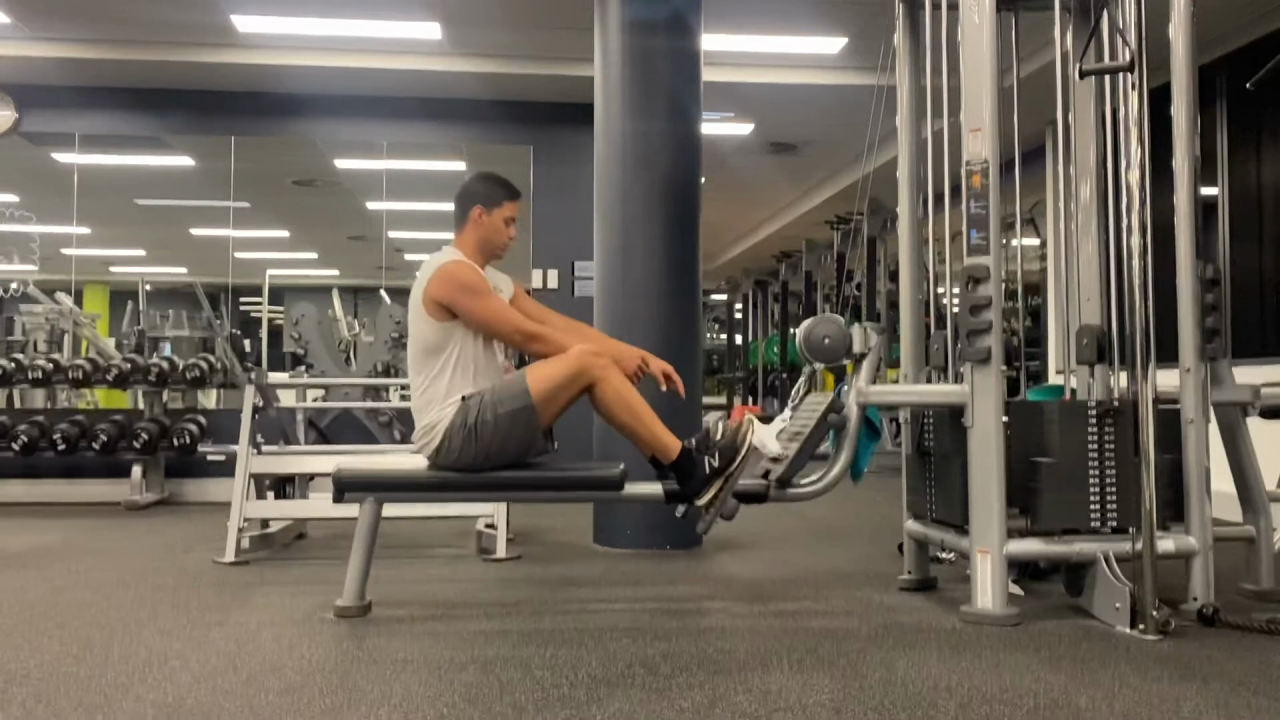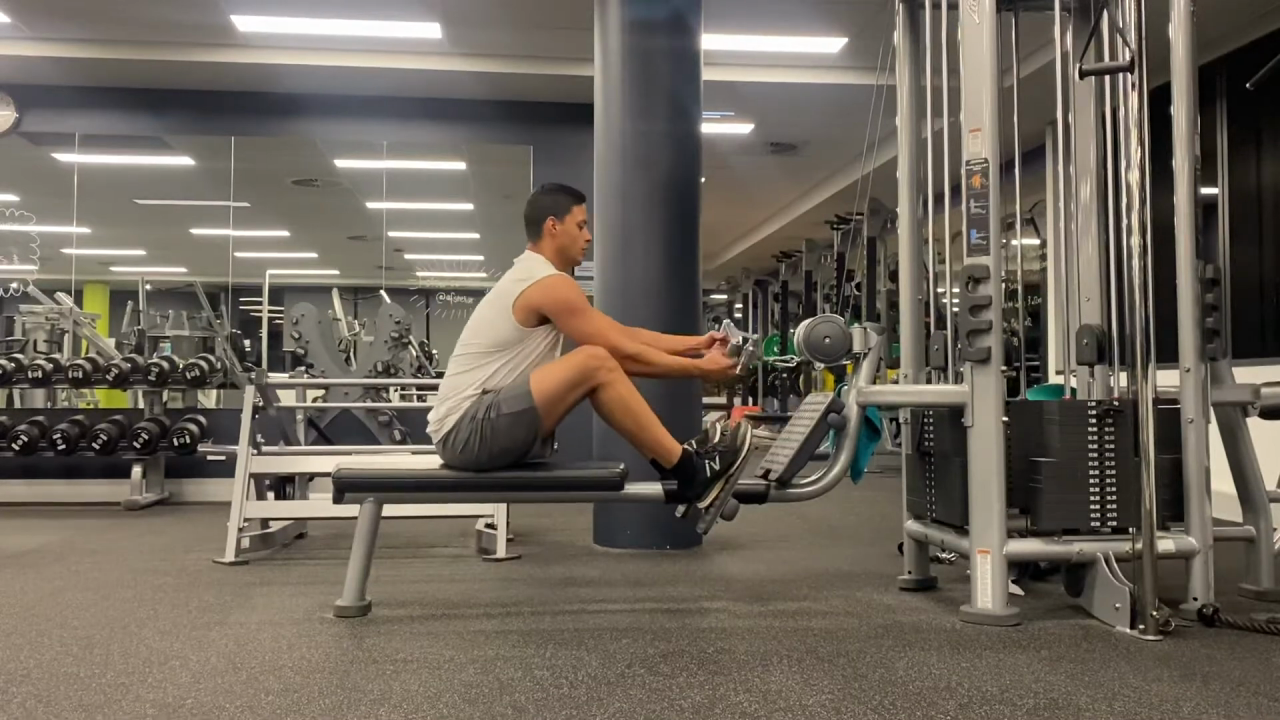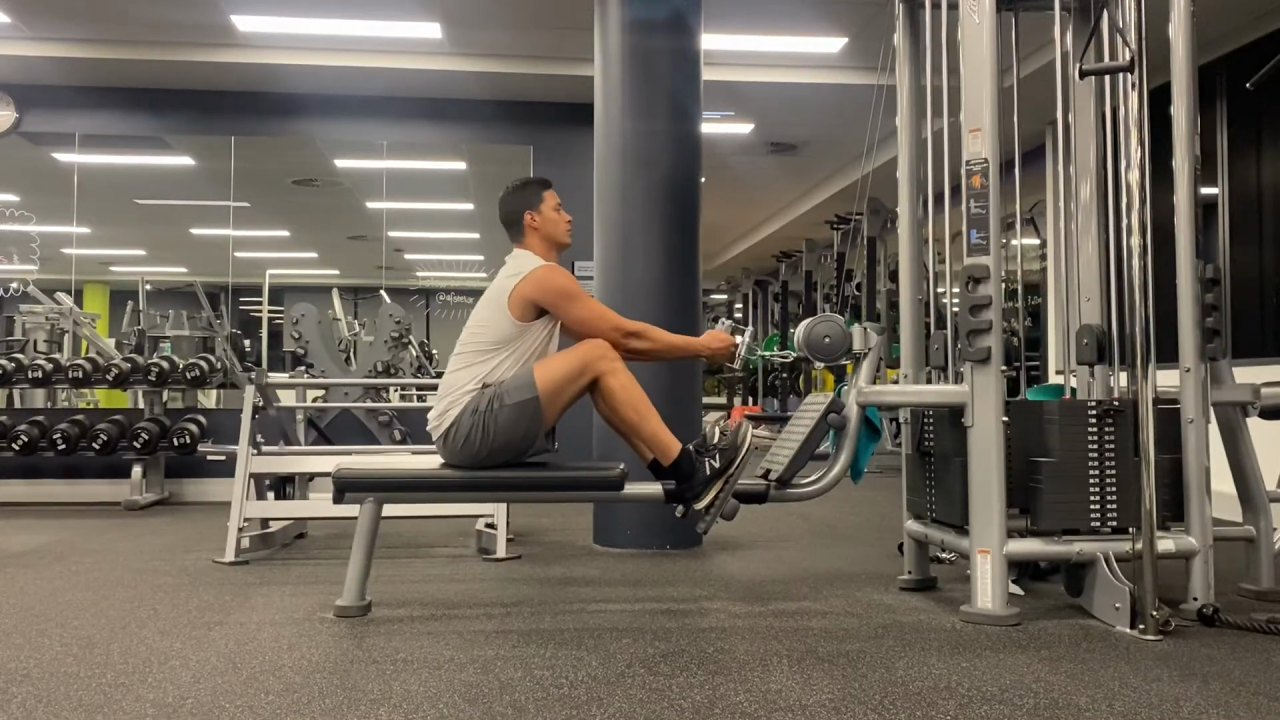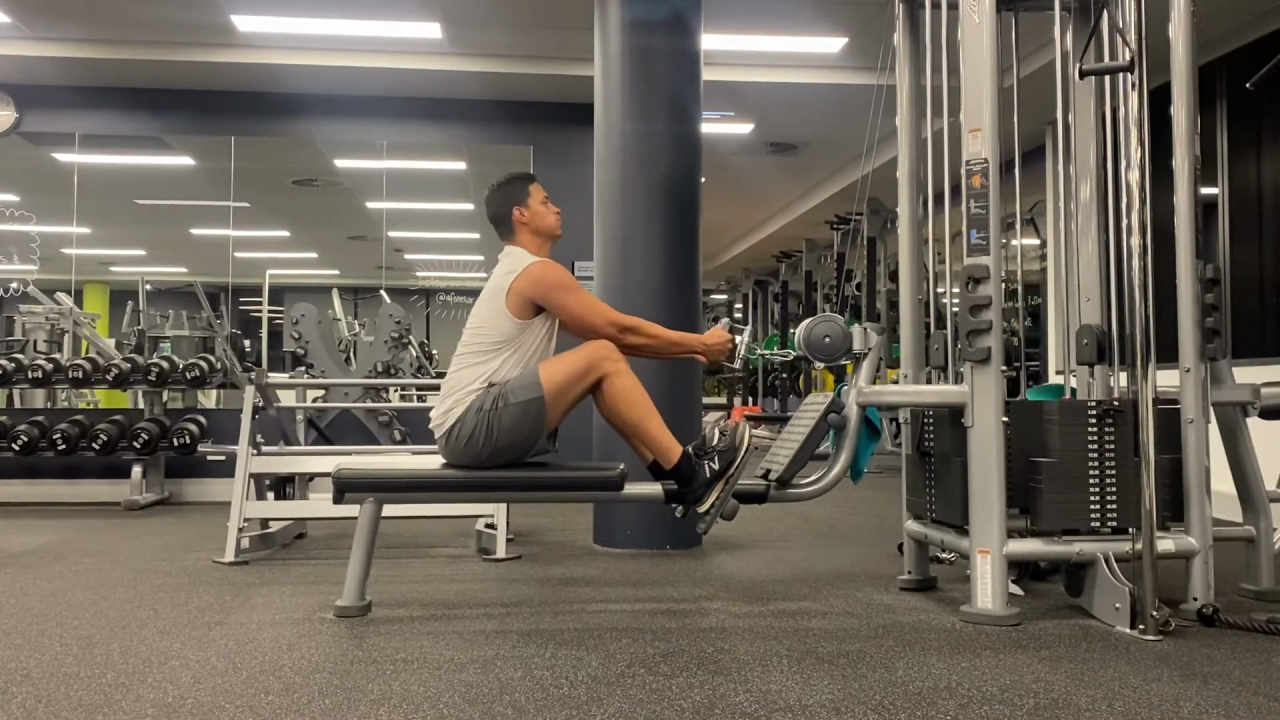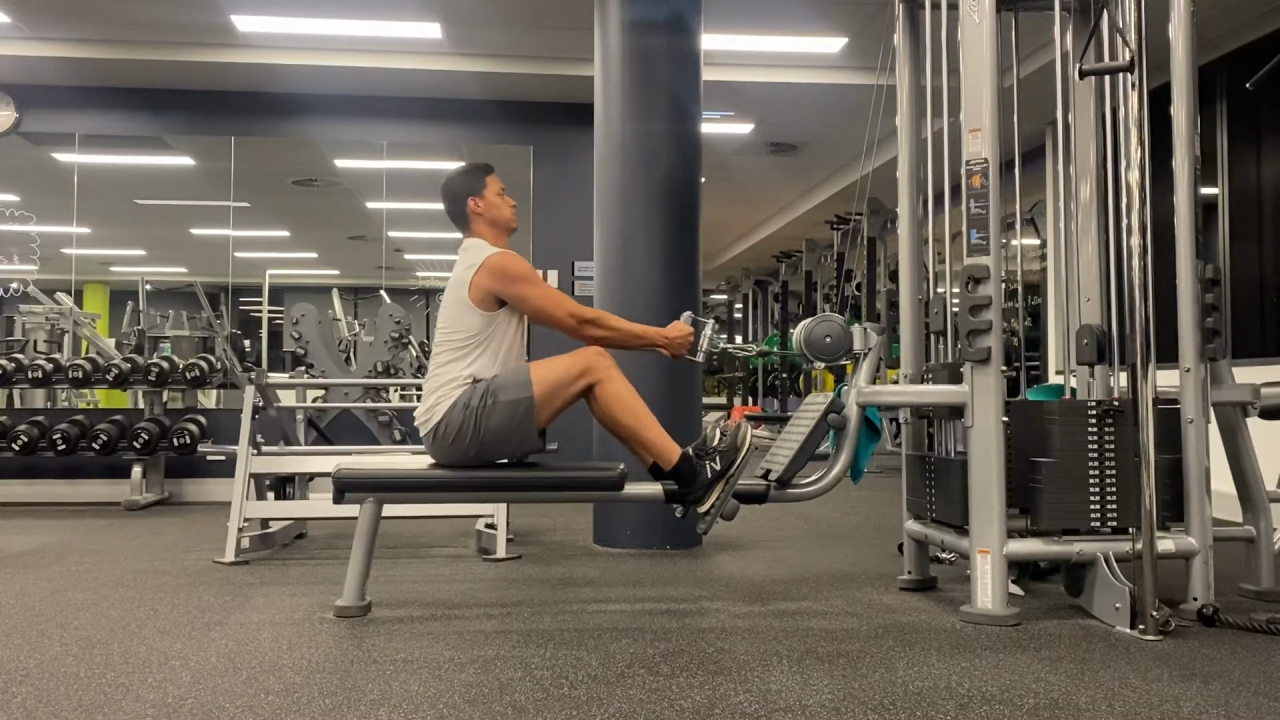
dt=1s
person 1, frame 1
left shoulder: (495, 282)
right shoulder: (452, 274)
left elbow: (566, 329)
right elbow: (529, 337)
left wrist: (638, 356)
right wrist: (613, 357)
left hip: (479, 421)
right hip: (453, 434)
left knee: (592, 364)
right knee: (590, 362)
left ankle: (676, 457)
right ankle: (689, 468)
person 1, frame 2
left shoulder: (536, 277)
right shoulder: (550, 286)
left elbow: (620, 335)
right elbow: (623, 353)
left wrist: (694, 344)
right wrist: (699, 368)
left hip: (484, 424)
right hip: (466, 431)
left knee: (600, 363)
right knee: (596, 363)
left ankle: (676, 461)
right ankle: (690, 472)
person 1, frame 3
left shoulder: (528, 274)
right shoulder: (542, 277)
left elbow: (617, 338)
right elbow: (624, 335)
left wrist: (691, 350)
right wrist: (702, 346)
left hip: (481, 424)
right hip: (466, 428)
left knee: (600, 358)
right knee: (598, 357)
left ankle: (673, 465)
right ankle: (688, 473)
person 1, frame 4
left shoulder: (520, 271)
right shoulder: (537, 272)
left elbow: (610, 332)
right elbow: (619, 329)
left wrist: (688, 349)
right wrist: (699, 343)
left hip: (480, 423)
right hip: (469, 427)
left knee: (604, 353)
right knee: (603, 357)
left ankle: (675, 468)
right ankle: (688, 475)
person 1, frame 5
left shoulder: (482, 263)
right shoulder: (498, 264)
left elbow: (575, 322)
right elbow: (581, 321)
left wrist: (651, 339)
right wrist: (659, 337)
left hip: (465, 420)
right hip: (456, 424)
left knee: (591, 364)
right knee: (593, 365)
left ankle: (675, 467)
right ankle: (688, 475)
